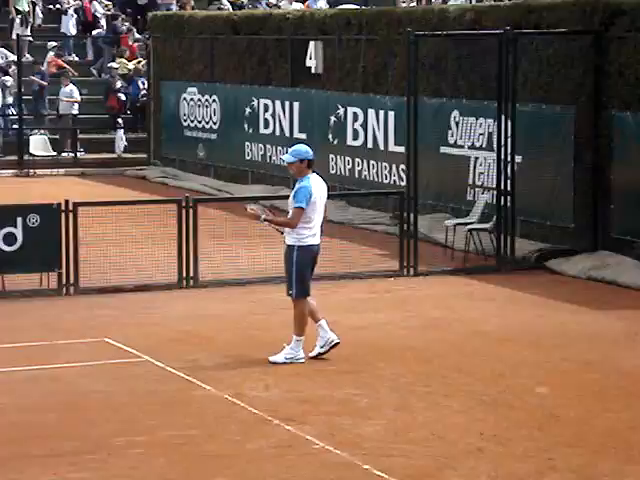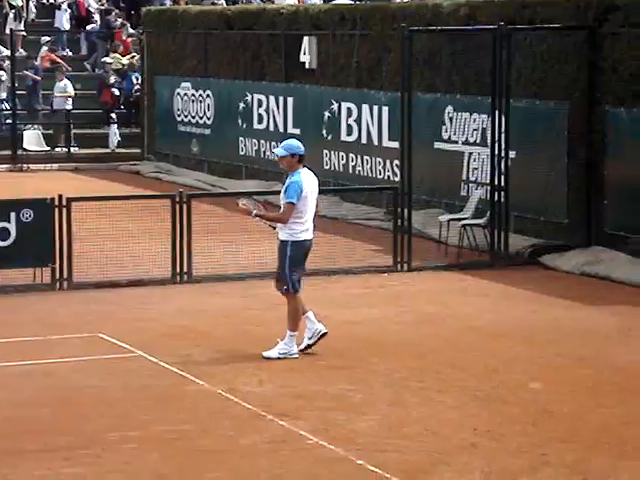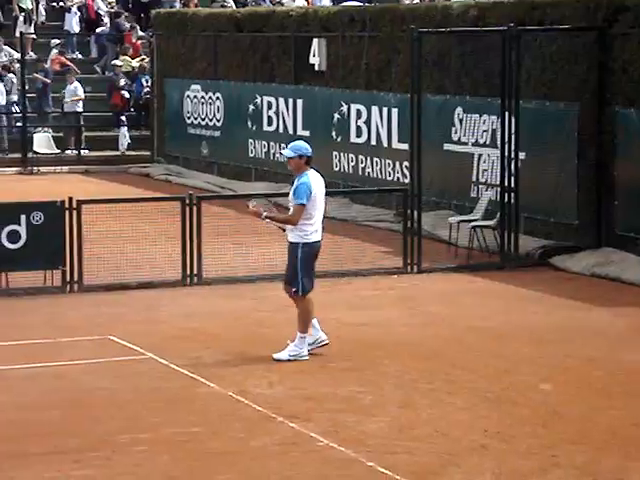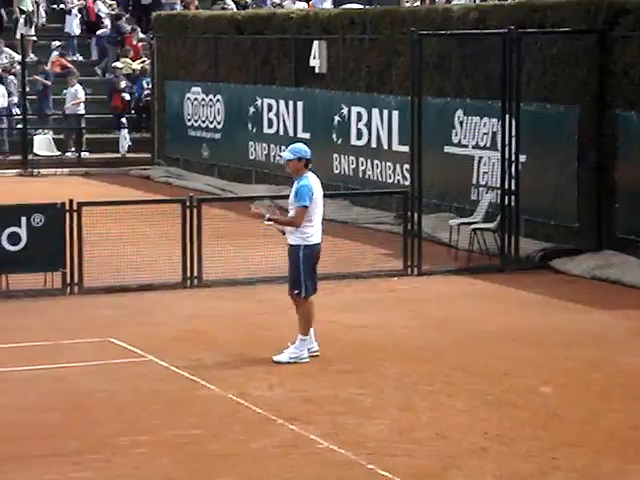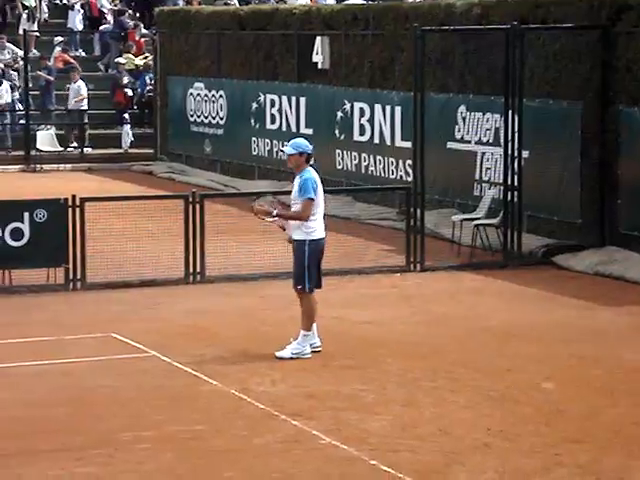
dt=0.1s
person 1, frame 1
left shoulder: (304, 187)
right shoulder: (318, 181)
left elbow: (293, 222)
right elbow: (321, 215)
left wrist: (264, 218)
left hip: (300, 246)
right hip: (311, 243)
left knee: (298, 297)
right knee: (300, 294)
left ankle: (295, 350)
right ankle: (325, 334)
person 1, frame 2
left shoulder: (294, 182)
right shoulder: (309, 176)
left elbow: (283, 218)
right elbow: (313, 209)
left wrist: (255, 213)
left hip: (293, 241)
right hip: (302, 238)
left knee: (291, 292)
right knee: (286, 287)
left ankle: (289, 345)
right ankle: (313, 326)
person 1, frame 3
left shoulder: (303, 183)
right shoulder: (315, 177)
left elbow: (294, 219)
left wrist: (264, 215)
left hip: (302, 243)
right hip: (307, 240)
left knee: (301, 294)
right knee: (292, 289)
left ankle: (300, 347)
right ankle: (315, 334)
person 1, frame 4
left shoulder: (303, 186)
right shoulder: (311, 180)
left elbow: (296, 221)
left wrist: (268, 217)
left hip: (303, 245)
right hip: (307, 243)
left knee: (303, 296)
right knee: (297, 294)
left ankle: (300, 349)
right ankle: (309, 342)
person 1, frame 5
left shoulder: (306, 179)
right shoulder: (306, 176)
left elbow: (305, 214)
left wrist: (273, 212)
right wrist: (293, 228)
left hip: (308, 241)
right hip: (304, 239)
left knee: (306, 291)
right knee: (303, 290)
left ankle: (302, 345)
right ankle: (312, 338)
